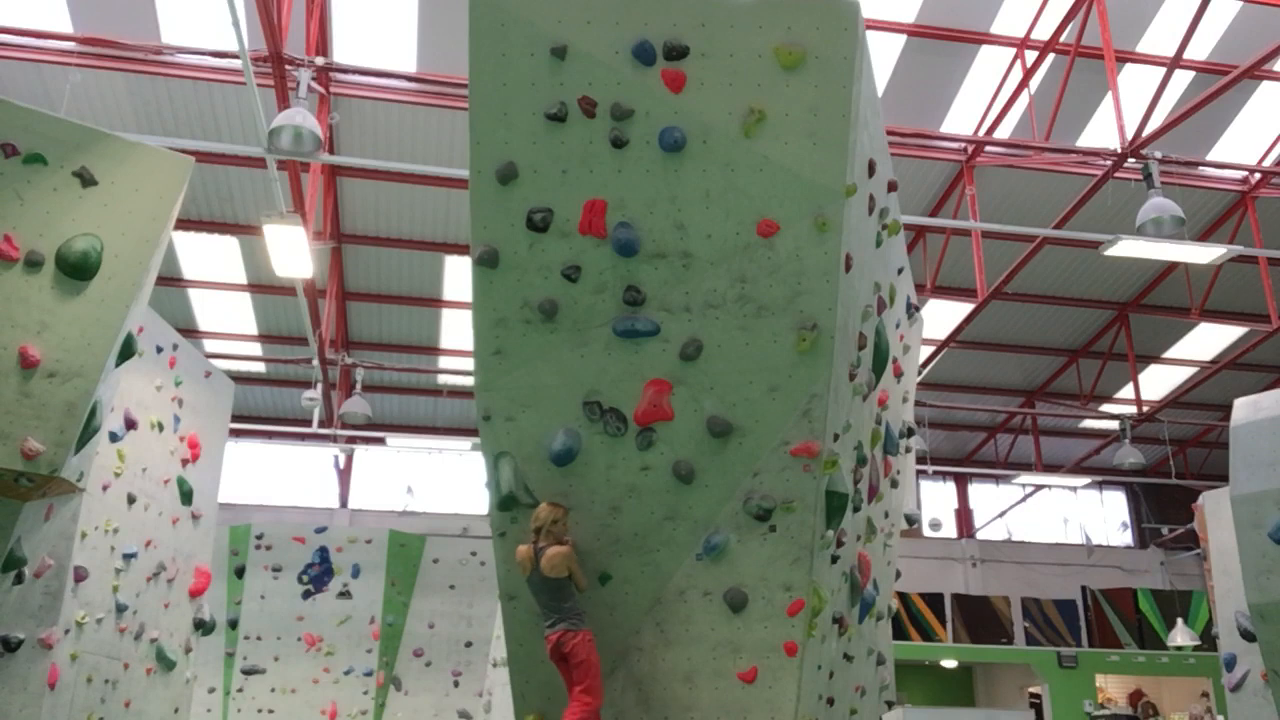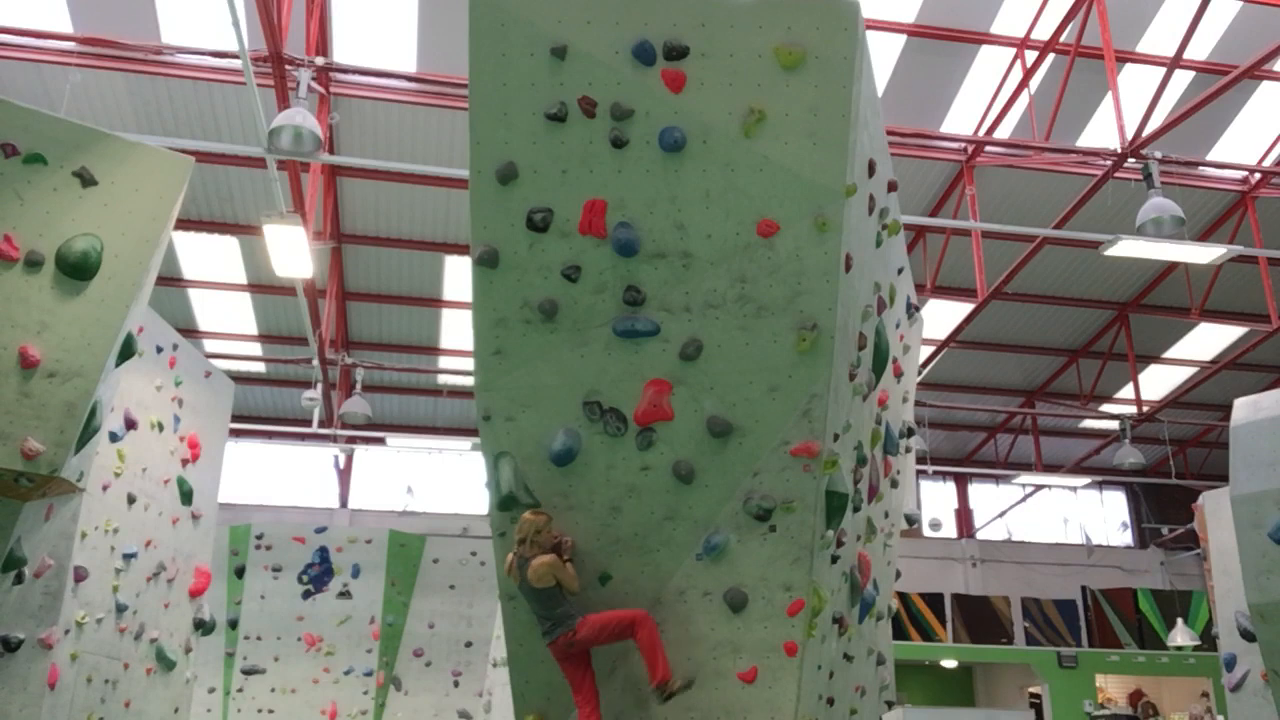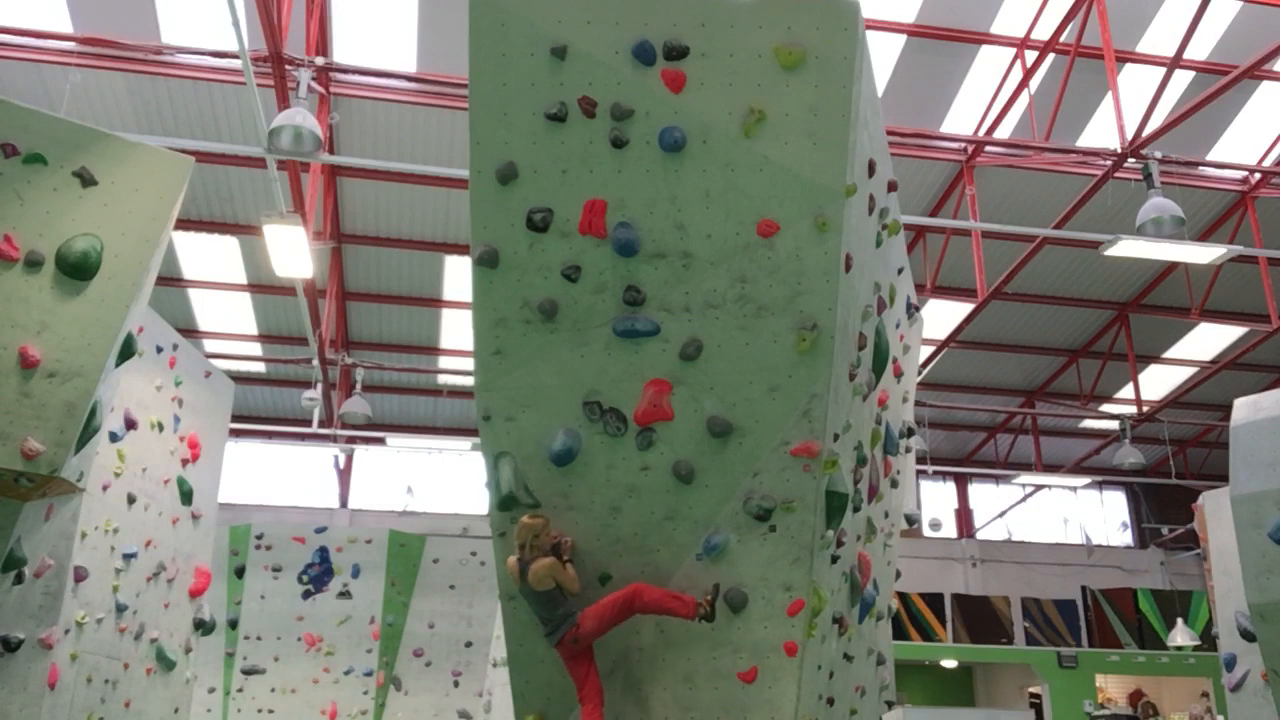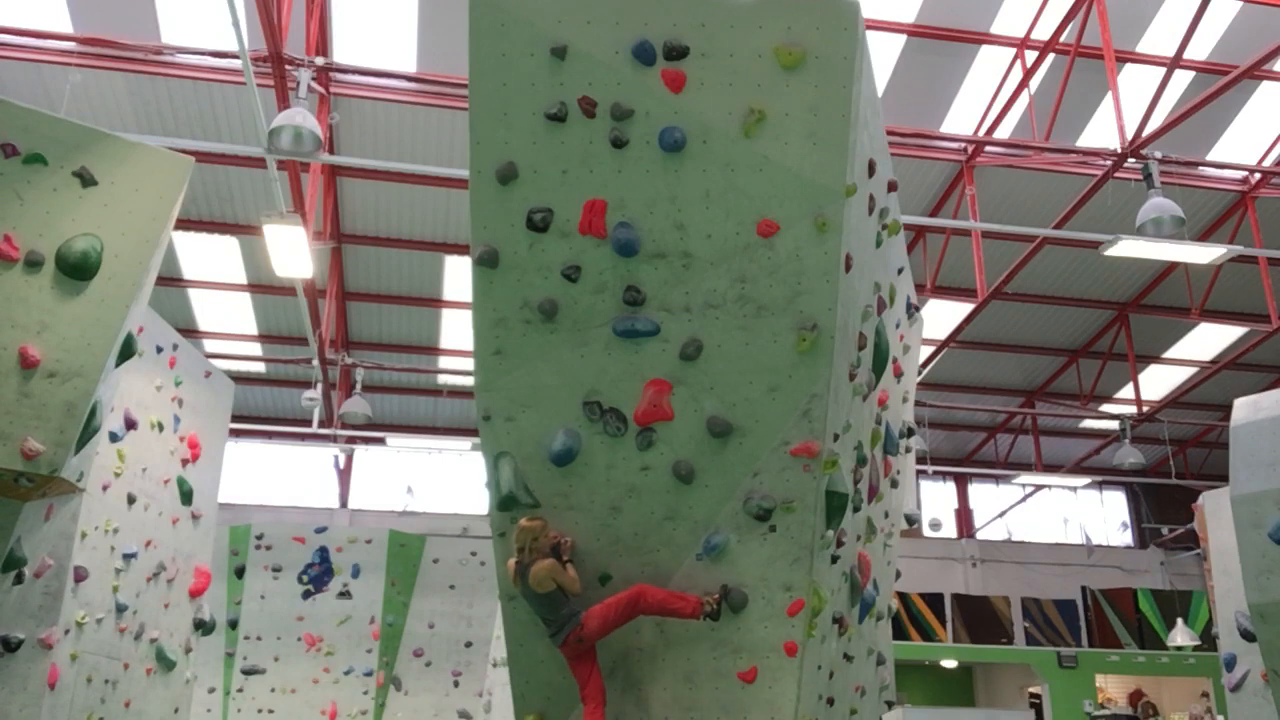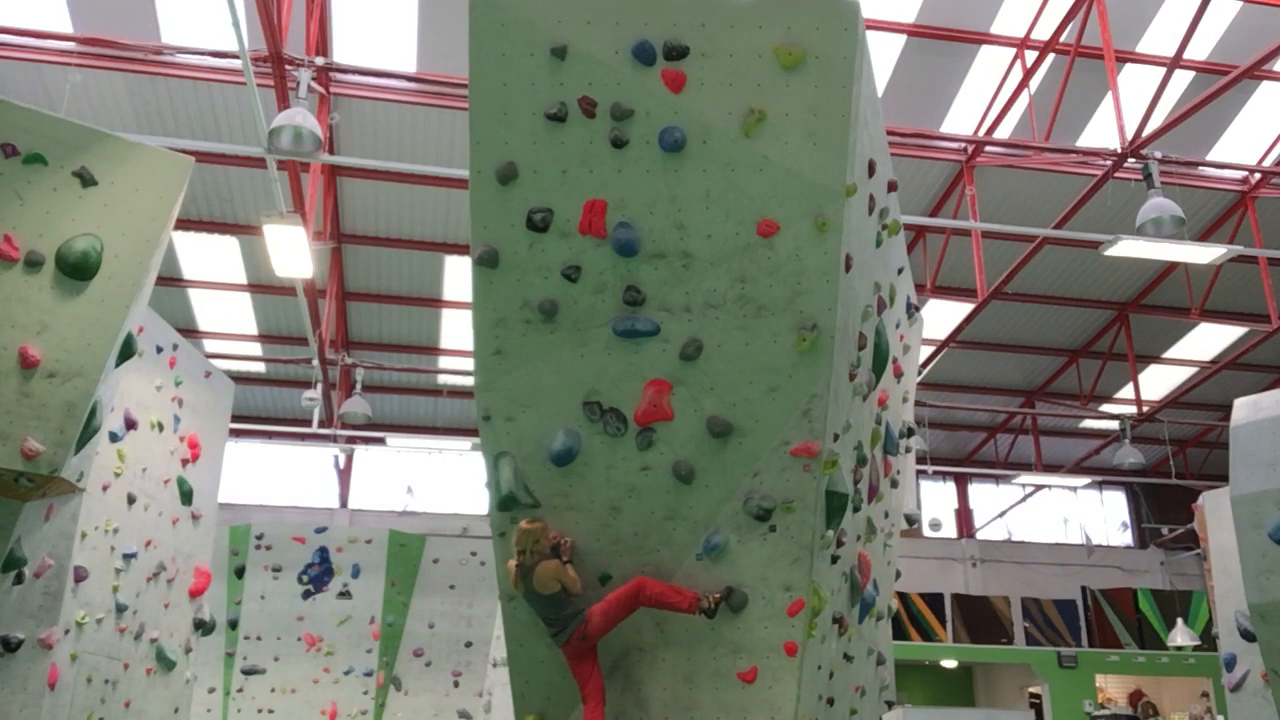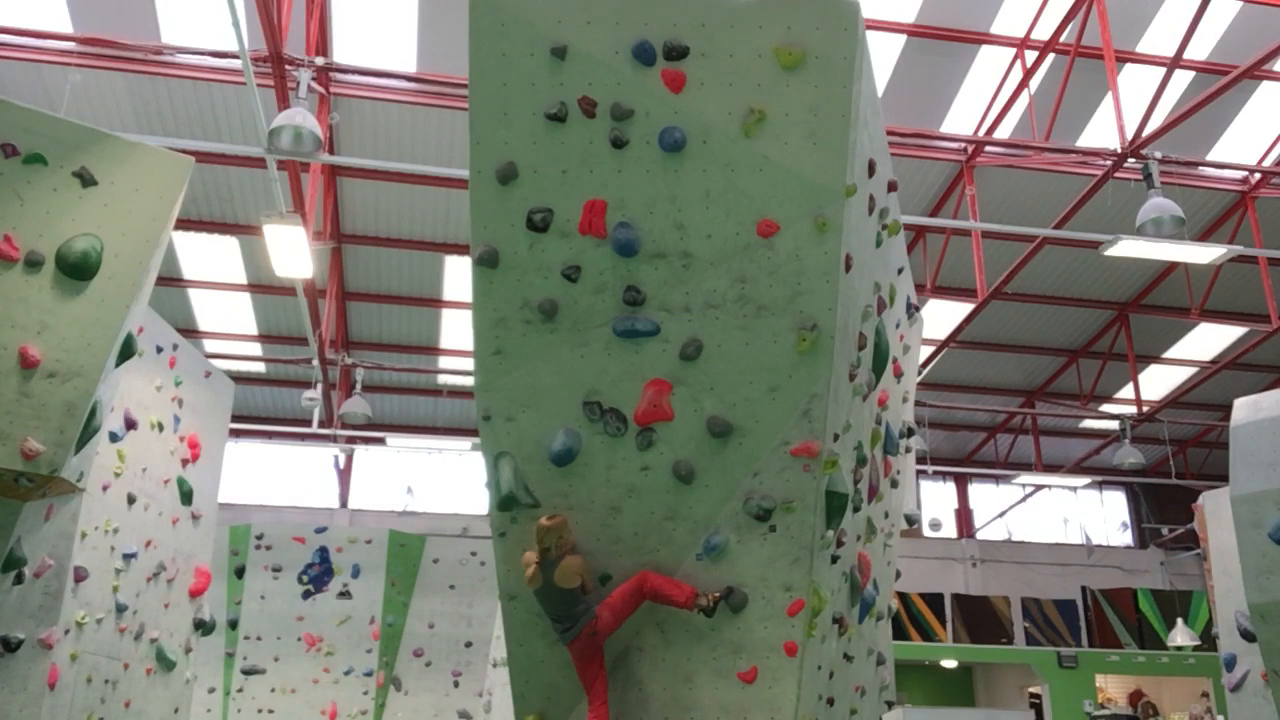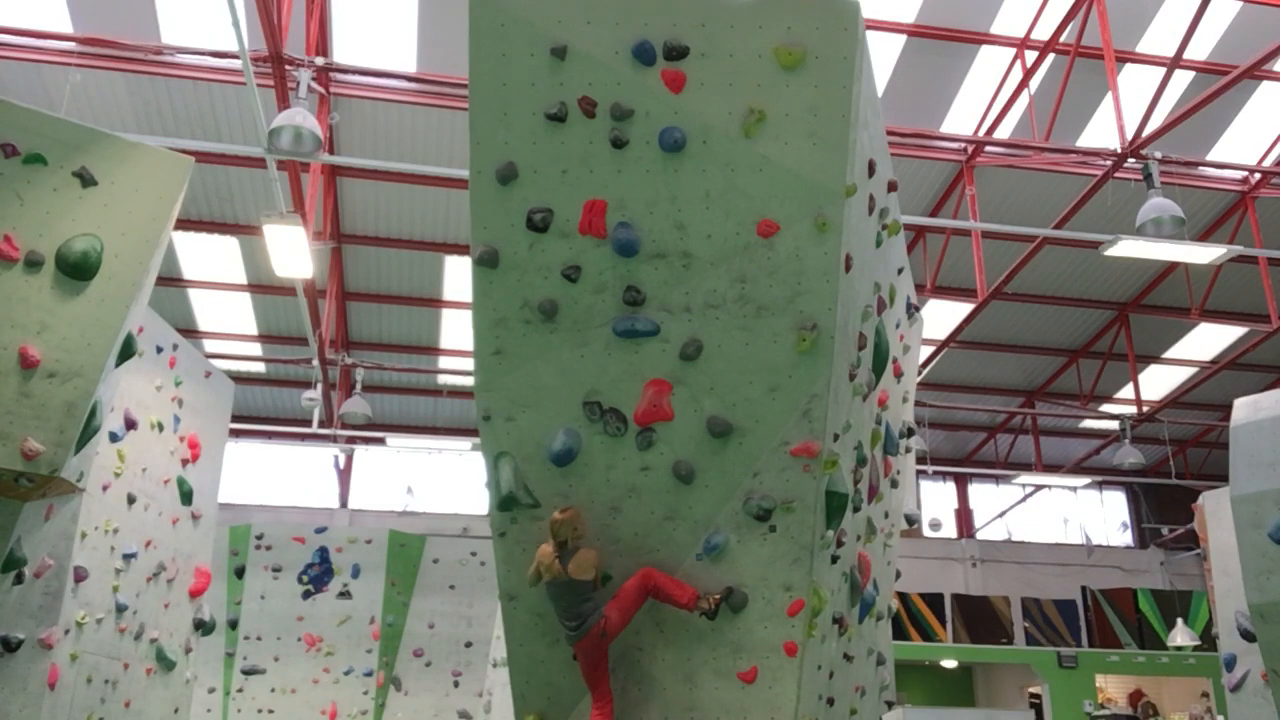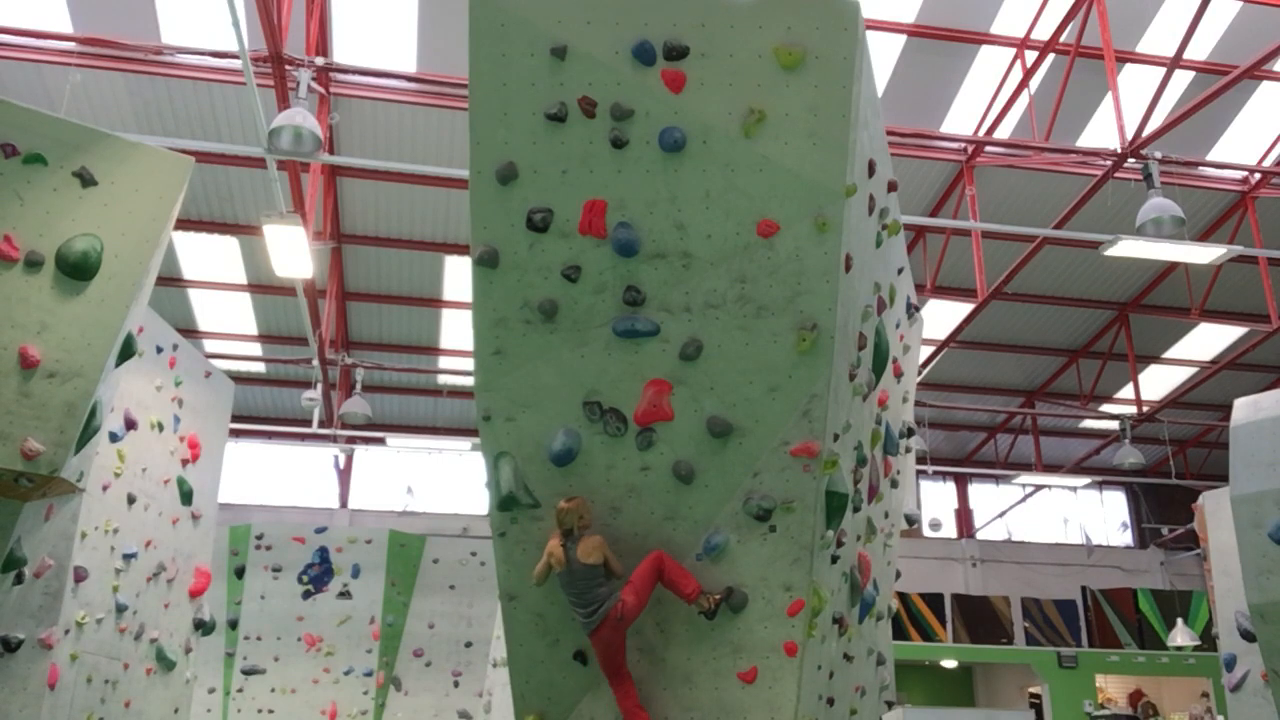
dt=0.3s
person 1, frame 1
left shoulder: (522, 553)
right shoulder: (563, 552)
right elbow: (582, 586)
left hip: (552, 637)
right hip: (573, 633)
left knee: (580, 699)
right knee: (588, 701)
person 1, frame 2
left shoulder: (511, 561)
right shoulder: (547, 562)
right elbow: (574, 588)
left wrist: (551, 549)
right wrist: (566, 557)
left hip: (556, 642)
right hip: (574, 631)
left knee: (586, 701)
right knee: (640, 619)
right ankle: (662, 684)
person 1, frame 3
left shoulder: (513, 564)
right shoulder: (548, 564)
right elbow: (574, 588)
left wrist: (550, 549)
right wrist: (566, 557)
left hip: (562, 641)
right hip: (577, 629)
left knee: (590, 699)
right knee: (637, 594)
right ankle: (699, 609)
person 1, frame 4
left shoulder: (512, 567)
right shoulder: (547, 566)
right elbow: (575, 588)
left wrist: (551, 548)
right wrist: (566, 558)
left hip: (566, 642)
right hip: (580, 629)
left knee: (592, 700)
right knee: (639, 596)
right ankle: (703, 607)
person 1, frame 5
left shoulder: (513, 568)
right shoulder: (550, 567)
right elbow: (576, 589)
left wrist: (550, 550)
right wrist: (566, 558)
left hip: (567, 642)
right hip: (584, 627)
left knee: (592, 699)
right knee: (640, 587)
right ankle: (701, 603)
person 1, frame 6
left shoulder: (529, 560)
right shoulder: (573, 563)
left wrist: (553, 550)
left hip: (575, 642)
right hip: (595, 624)
left knee: (596, 700)
right knee: (644, 581)
right ankle: (699, 601)
person 1, frame 7
left shoulder: (544, 553)
right shoulder: (588, 556)
left elbow: (531, 581)
left hip: (581, 642)
right hip: (602, 625)
left knee: (600, 700)
right knee: (647, 577)
right ankle: (702, 603)
person 1, frame 8
left shoulder: (554, 548)
right shoulder: (595, 543)
left elbow: (537, 580)
right elbow: (619, 573)
left hip: (597, 631)
right hip: (619, 611)
left knee: (621, 684)
right knee: (658, 558)
right ankle: (702, 601)
